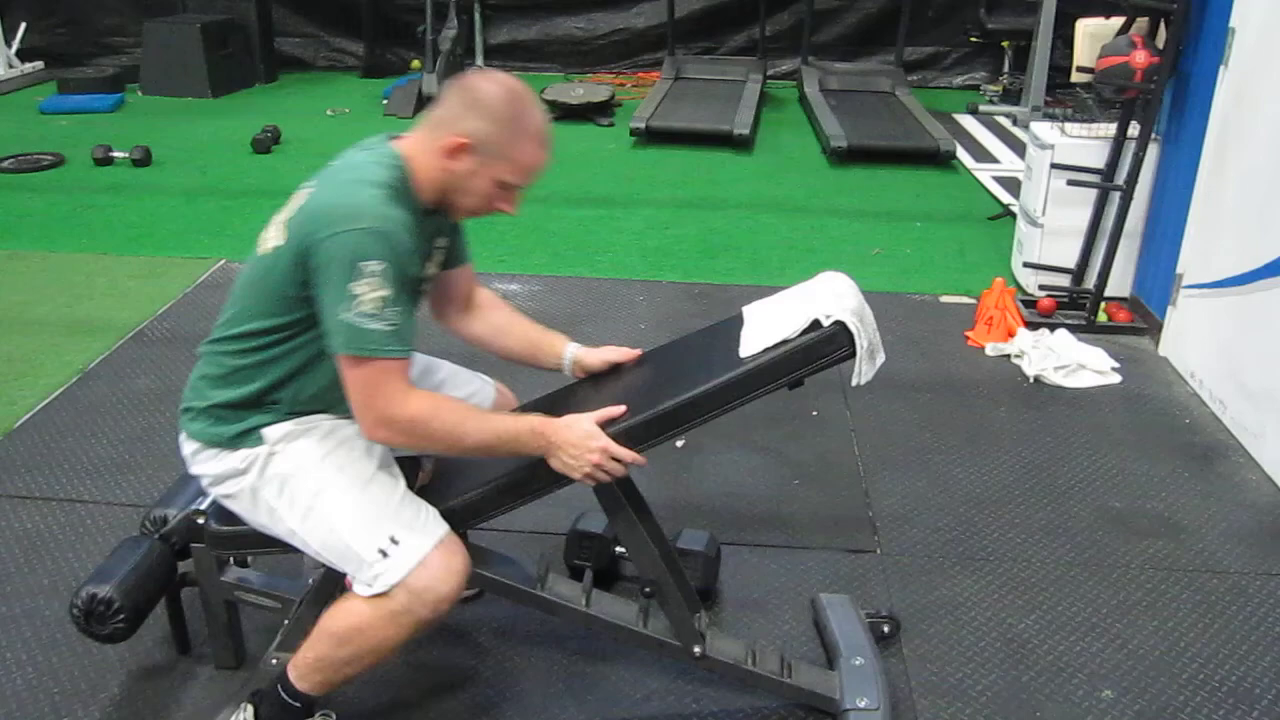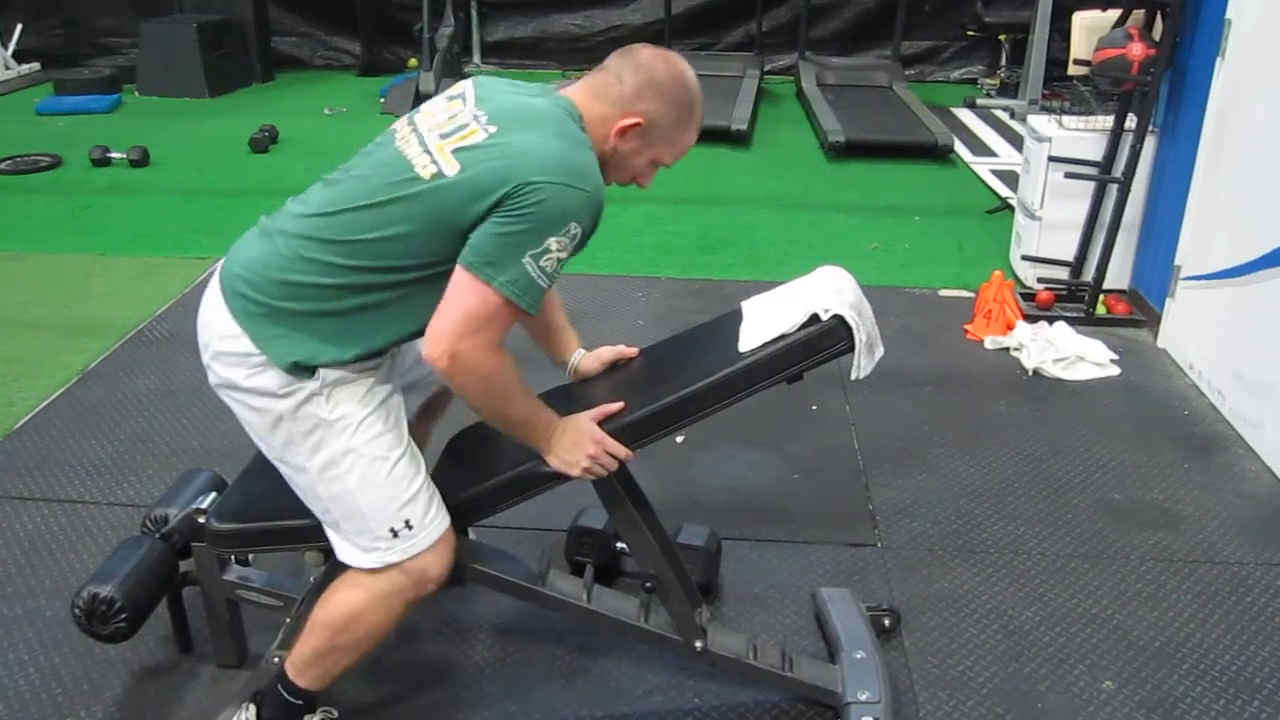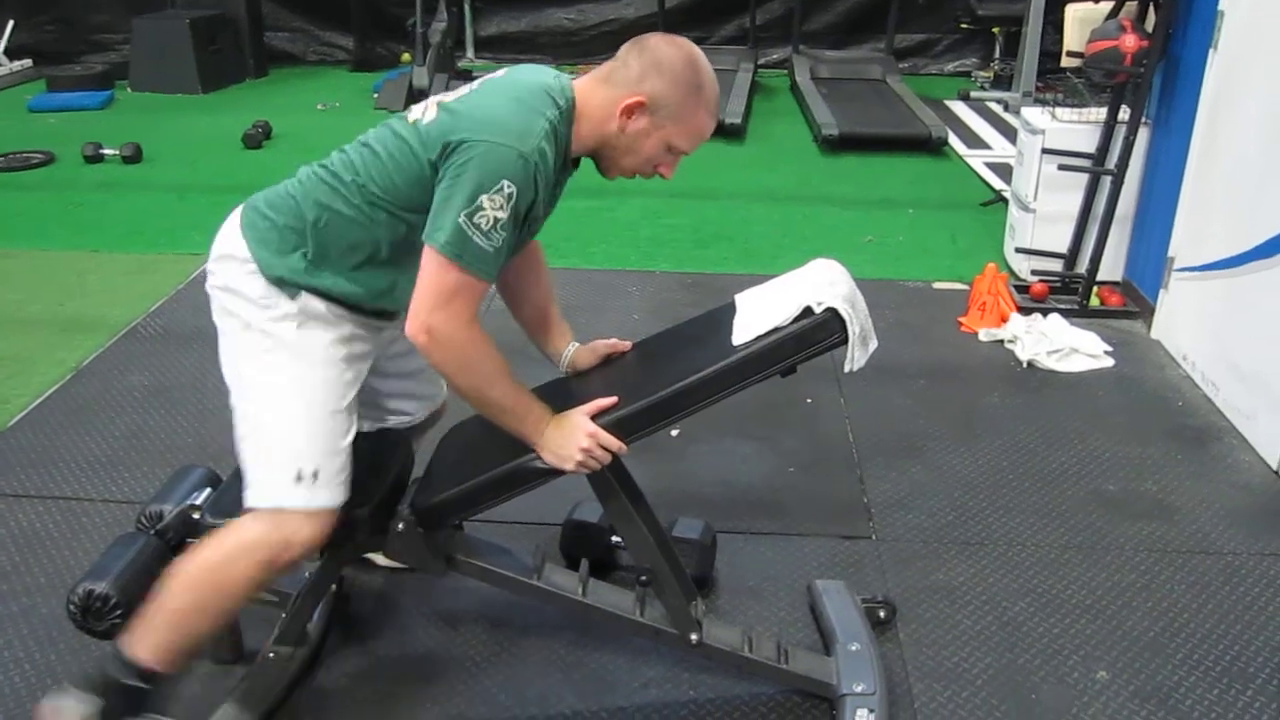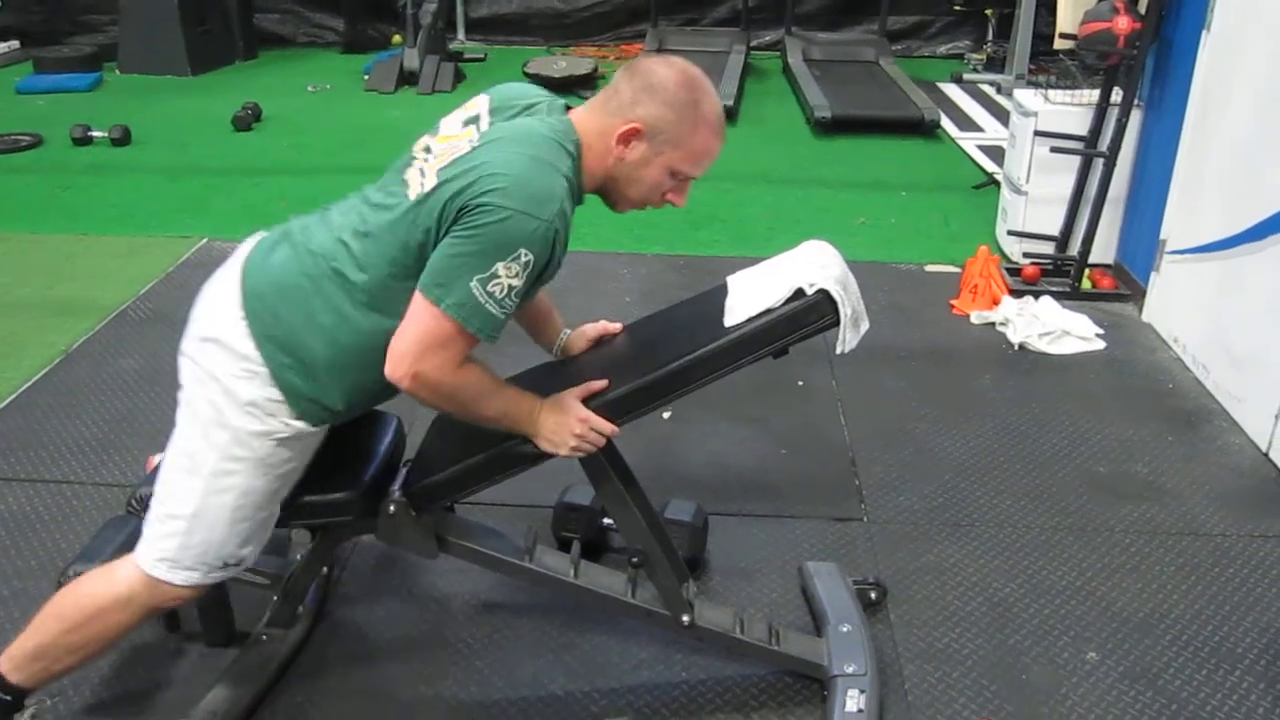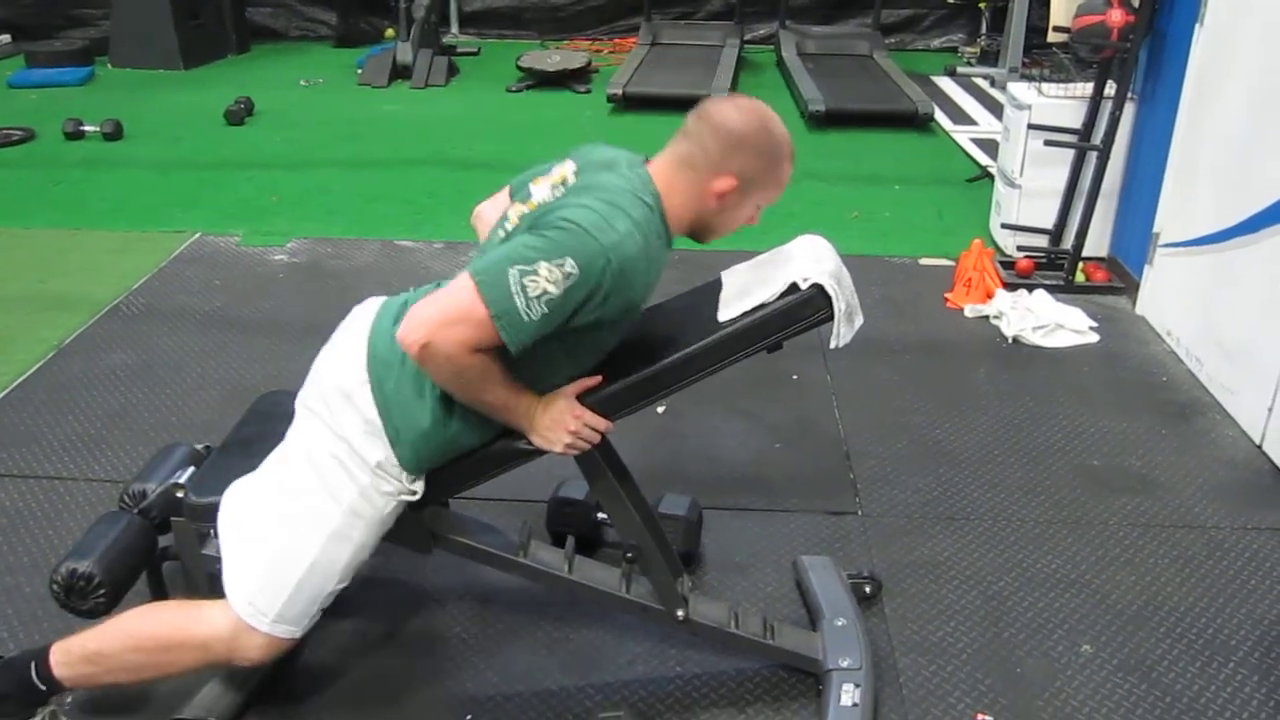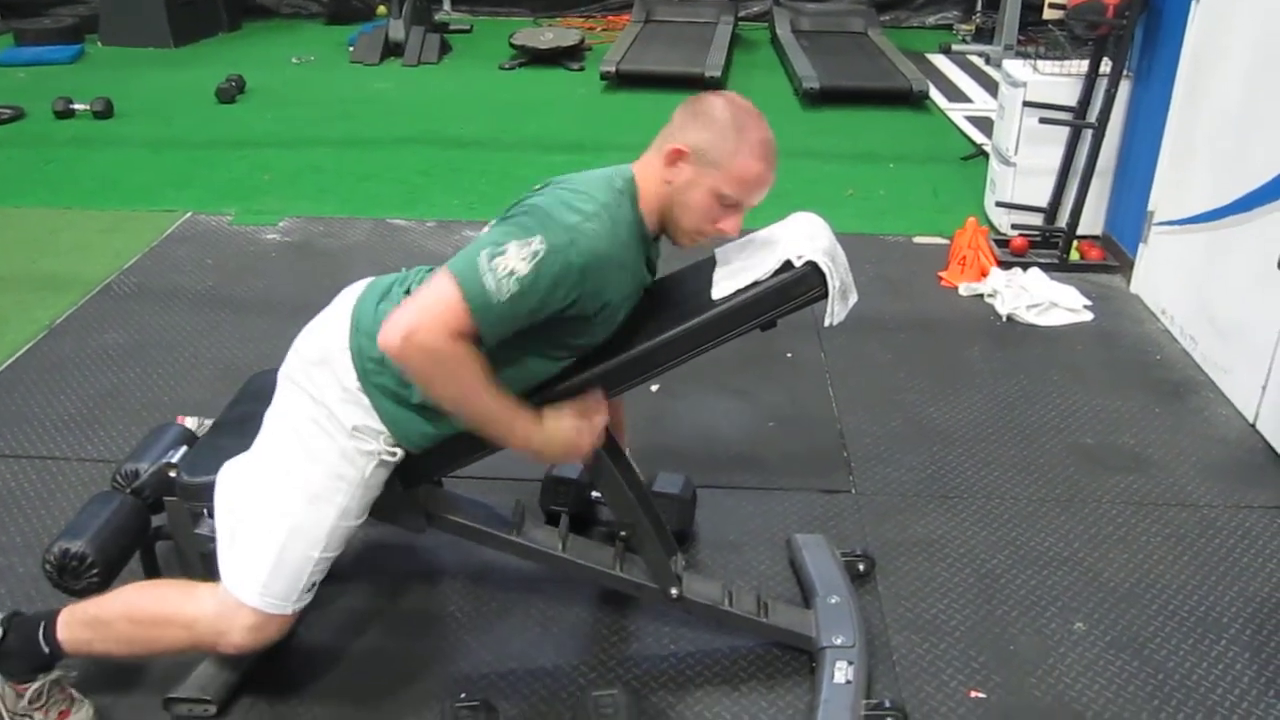
dt=0.5s
person 1, frame 1
left shoulder: (418, 176)
right shoulder: (363, 224)
left elbow: (460, 302)
right elbow: (385, 414)
left wrist: (570, 355)
right wrist: (546, 438)
right hip: (254, 434)
left knee: (492, 406)
right knee: (431, 580)
left ankle: (377, 557)
person 1, frame 2
left shoulder: (502, 95)
right shoulder: (565, 183)
right elbow: (456, 349)
left wrist: (574, 357)
right wrist: (552, 437)
left hip: (261, 287)
right hip: (280, 353)
left knee: (434, 386)
right knee: (419, 560)
left ankle: (370, 527)
person 1, frame 3
left shoulder: (549, 96)
right shoulder: (512, 143)
left elbow: (513, 248)
right elbow: (437, 323)
left wrist: (567, 352)
right wrist: (545, 430)
left hip: (356, 279)
right hip: (282, 285)
left knee: (412, 413)
right knee: (294, 524)
person 1, frame 4
left shoulder: (524, 105)
right shoulder: (528, 201)
right elbow: (418, 365)
left wrist: (560, 340)
right wrist: (538, 420)
left hip: (273, 277)
right hip: (265, 364)
right knee: (171, 576)
left ankle: (178, 464)
person 1, frame 5
left shoulder: (608, 165)
right shoulder: (614, 246)
left elbow: (489, 214)
right elbow: (432, 336)
right wrist: (531, 414)
left hip: (376, 343)
right hip: (379, 420)
right knee: (253, 633)
person 1, frame 6
left shoulder: (625, 210)
right shoulder: (584, 232)
left elbow: (586, 338)
right elbow: (415, 335)
left wrist: (610, 446)
right wrist: (532, 435)
left hip: (372, 330)
right hip: (362, 387)
right knee: (247, 621)
